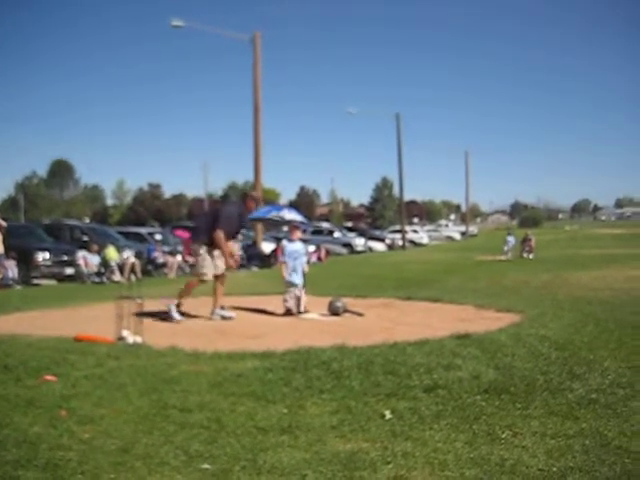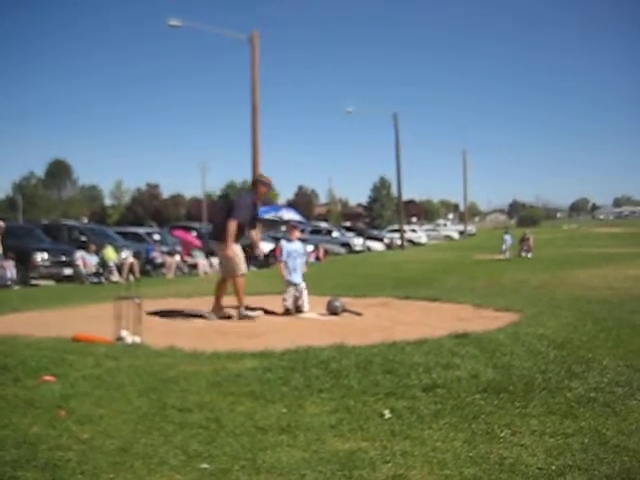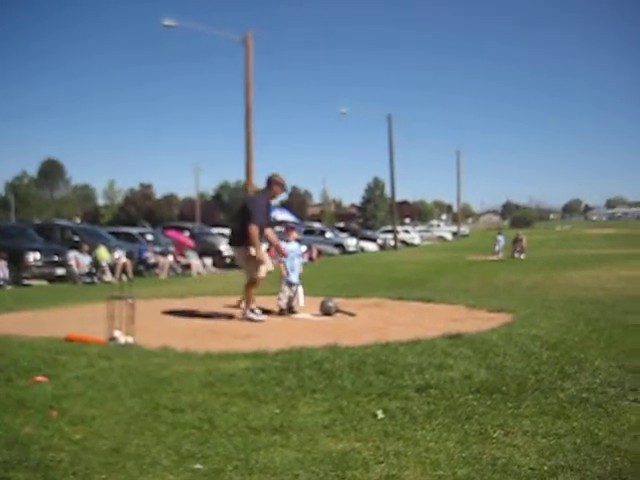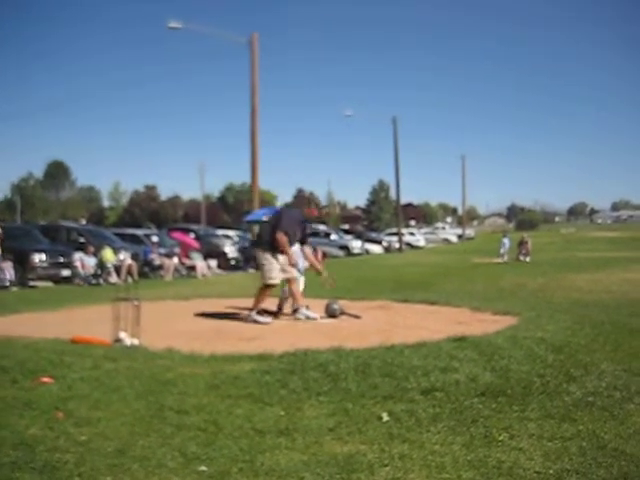
dt=0.3s
person 1, frame 1
left shoulder: (240, 216)
right shoulder: (229, 211)
left elbow: (229, 238)
right elbow: (218, 233)
left wrist: (233, 256)
right wrist: (226, 257)
left hip: (212, 244)
right hip: (202, 241)
left knee: (221, 274)
right knee: (204, 276)
left ankle: (217, 310)
right ankle: (176, 305)
person 1, frame 2
left shoulder: (253, 204)
right shoulder: (244, 200)
left elbow: (253, 229)
right elbow: (231, 222)
left wrist: (257, 246)
right wrist: (229, 247)
left hip: (227, 239)
right hip: (223, 239)
left knee: (226, 275)
right knee: (239, 272)
left ankle: (216, 309)
right ankle: (242, 309)
person 1, frame 3
left shoulder: (265, 203)
right shoulder: (258, 201)
left elbow: (266, 228)
right elbow: (252, 227)
left wrist: (278, 246)
right wrist: (259, 251)
left hip: (251, 243)
right hip: (242, 243)
left knee: (265, 267)
right knee: (257, 275)
left ankle: (248, 302)
right ankle: (247, 311)
person 1, frame 4
left shoulder: (303, 222)
right shoulder: (292, 214)
left elbow: (305, 247)
right elbow: (280, 235)
left wrist: (317, 266)
right wrist: (290, 255)
left hip: (279, 251)
right hip: (266, 248)
left knee: (293, 277)
right knee: (271, 282)
left ankle: (300, 310)
right ankle: (253, 313)
